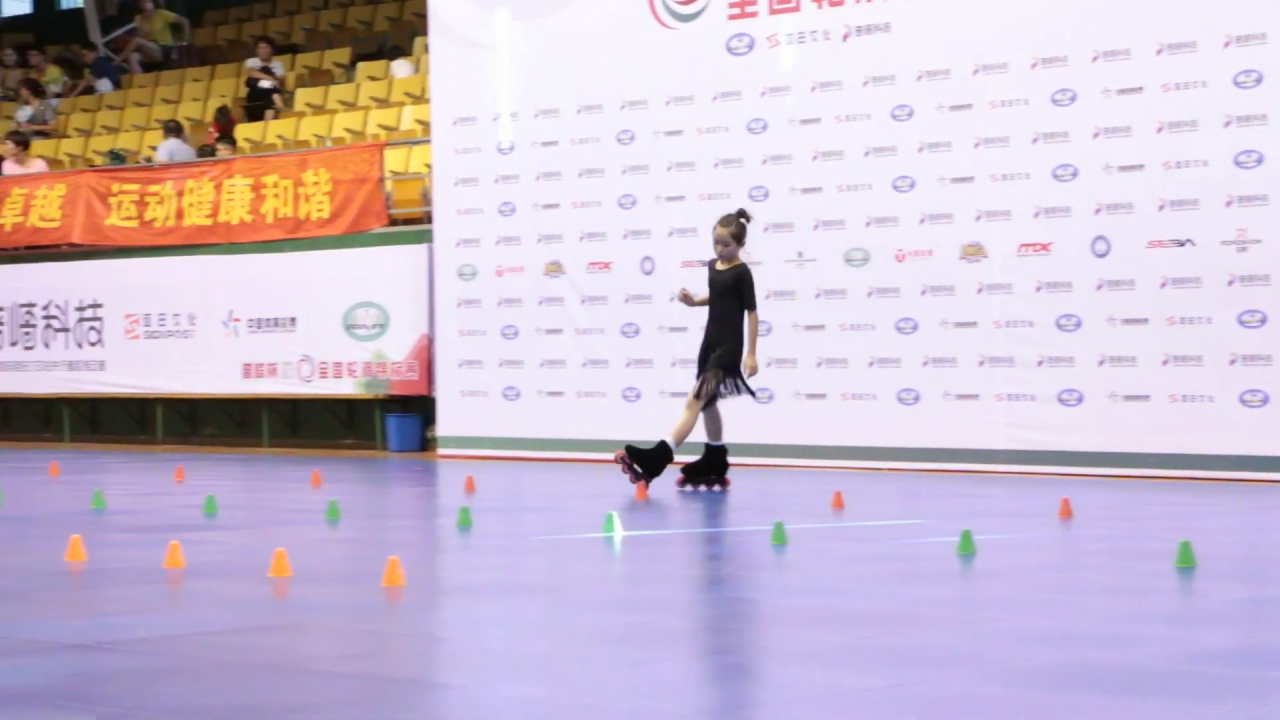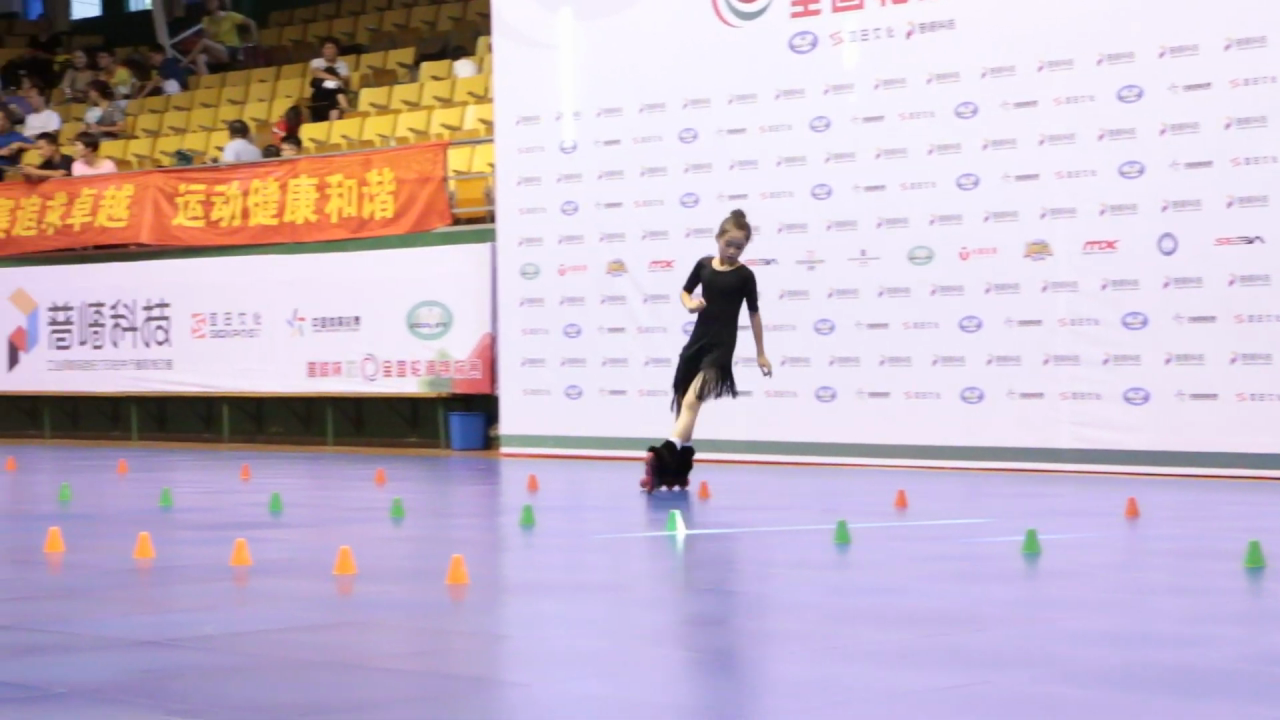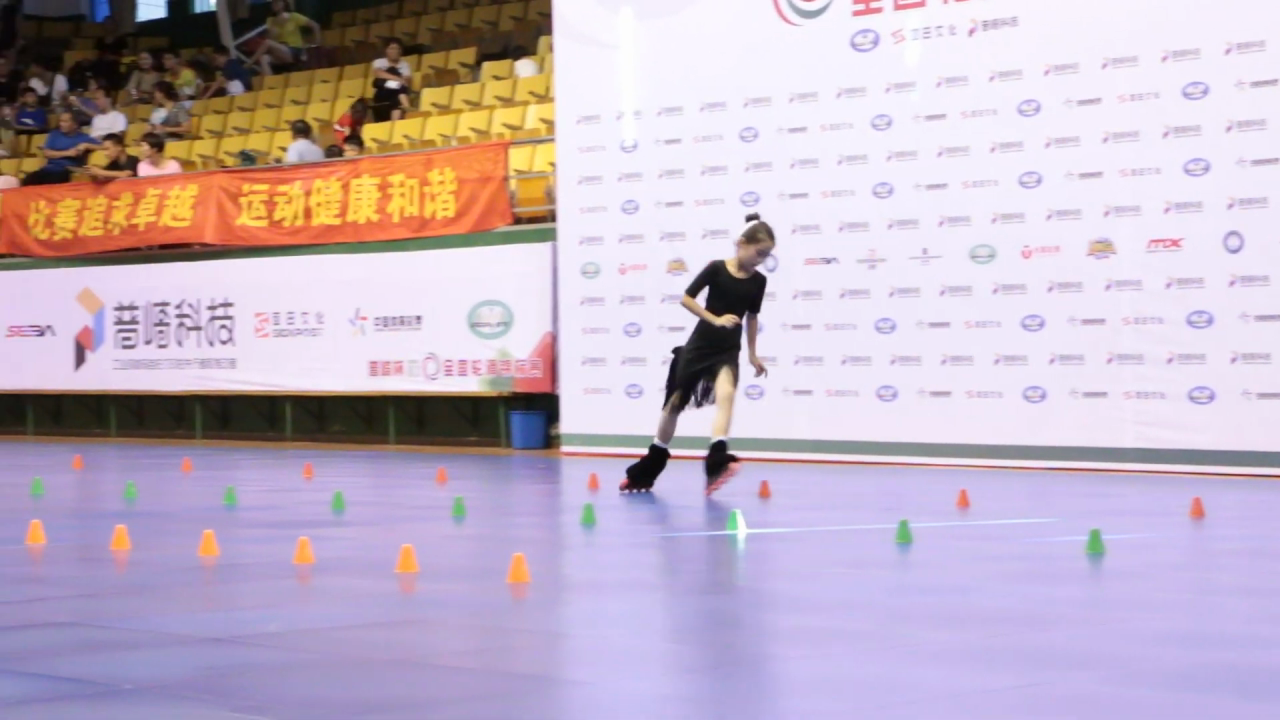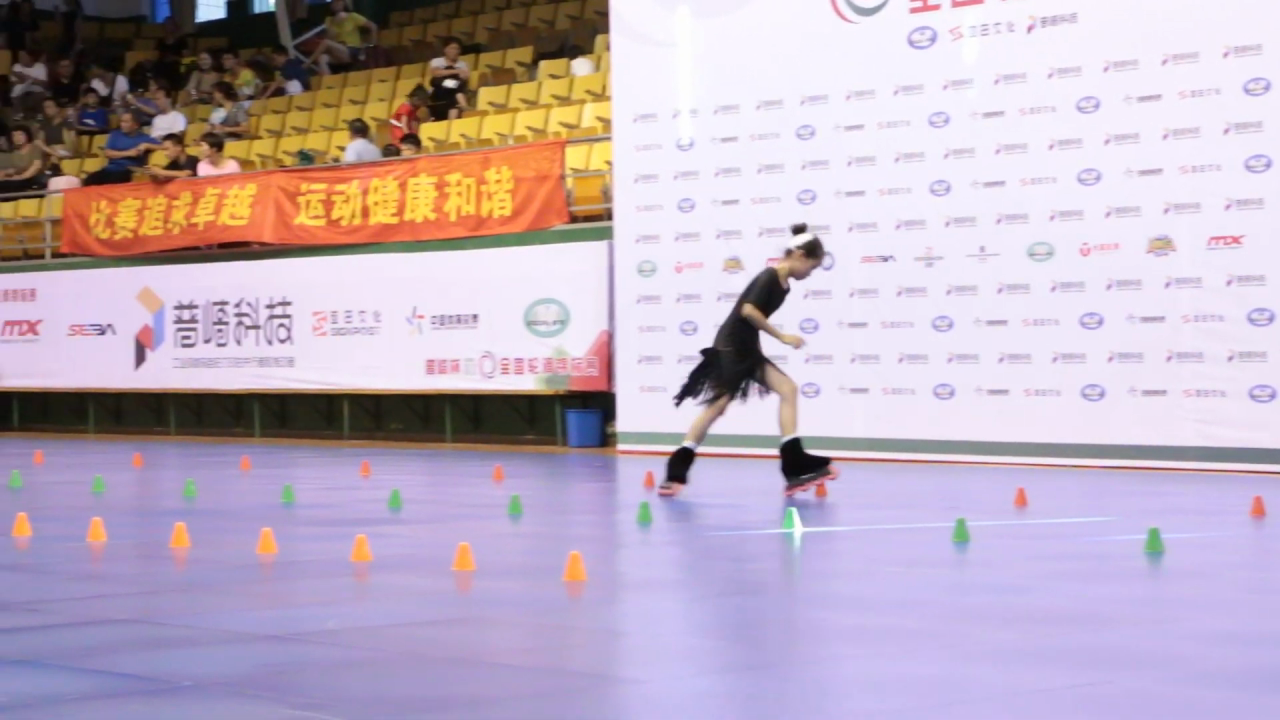
dt=0.2s
person 1, frame 1
left shoulder: (742, 272)
right shoulder: (713, 266)
left elbow: (751, 313)
left wrist: (751, 354)
right wrist: (692, 301)
left hip: (728, 347)
right hip: (710, 344)
left knee: (695, 402)
right knee: (707, 403)
left ankle: (652, 461)
right ankle: (713, 466)
person 1, frame 2
left shoulder: (745, 275)
right shoulder: (703, 265)
left elbow: (754, 314)
right elbow: (685, 292)
left wrist: (760, 354)
right wrist: (690, 305)
left hip: (721, 347)
right hip: (698, 341)
left knee: (692, 400)
right knee: (682, 401)
left ankle: (667, 459)
right ankle: (676, 468)
person 1, frame 3
left shoulder: (758, 281)
right shoulder: (715, 268)
right elbow: (686, 298)
left wrist: (752, 354)
right wrist: (715, 320)
left hip: (727, 350)
right hip: (699, 344)
left knee: (725, 395)
right knee: (675, 402)
left ankle: (717, 460)
right ankle: (650, 467)
person 1, frame 4
left shoulder: (785, 285)
right shoulder: (770, 276)
right elbow: (748, 310)
right wrist: (781, 336)
left hip: (749, 348)
right hip: (730, 343)
left knee: (789, 389)
right knee: (719, 403)
left ankle: (795, 464)
right ankle: (679, 465)
